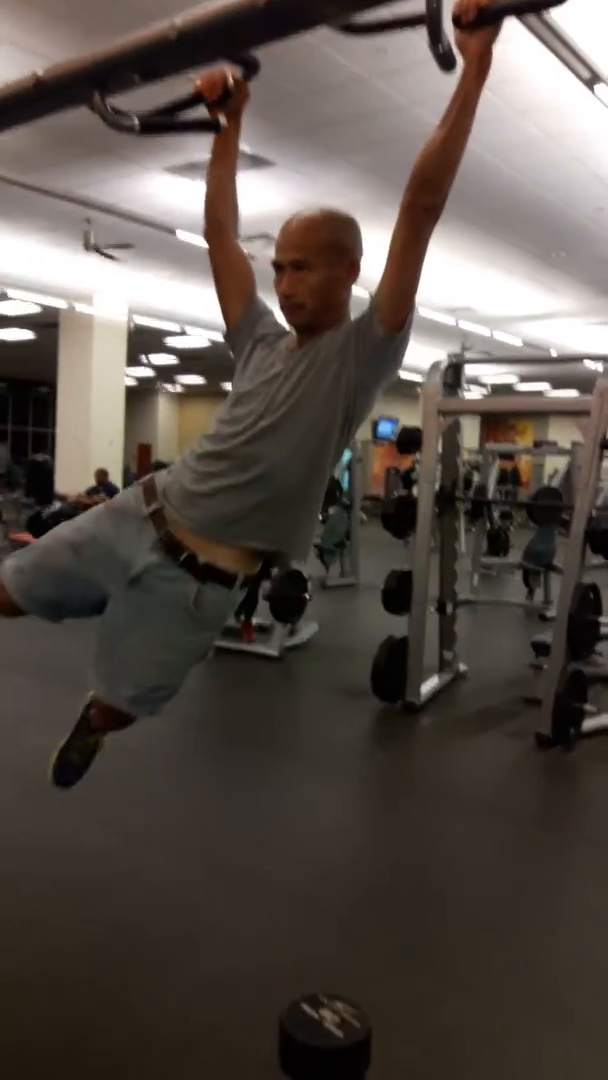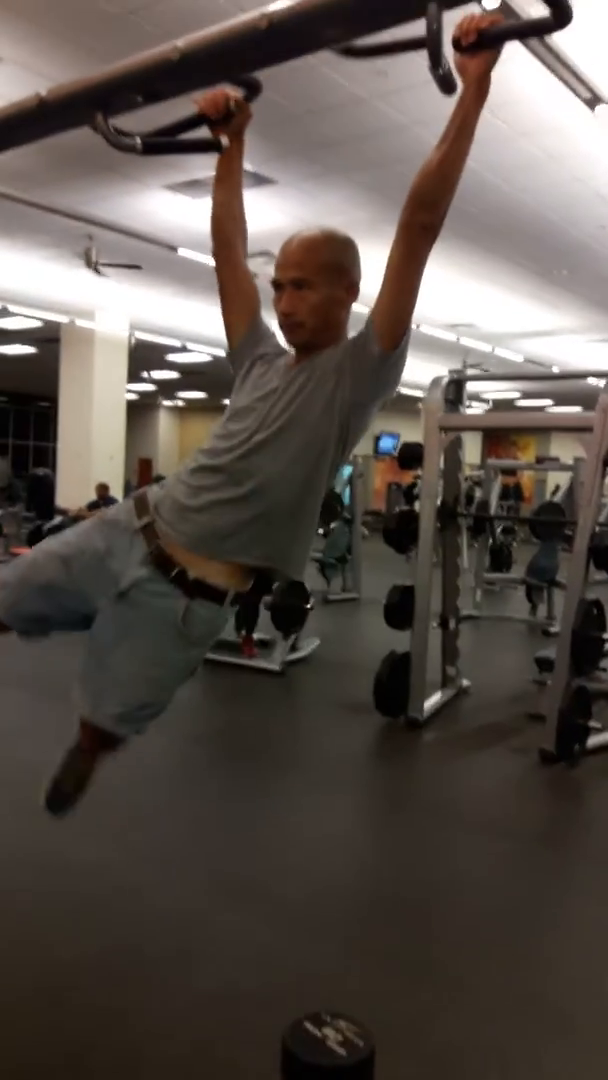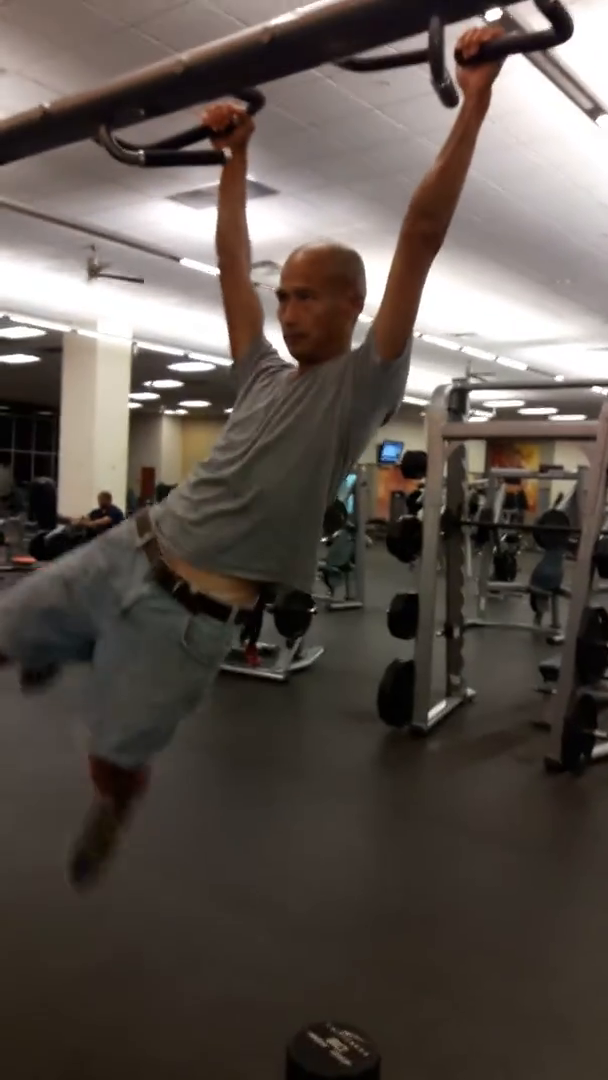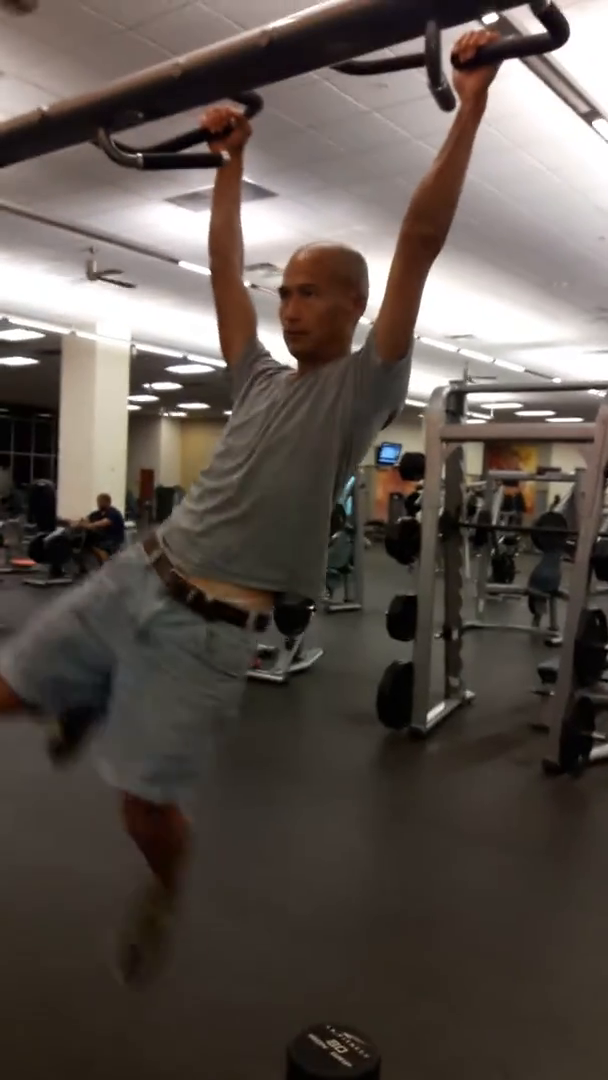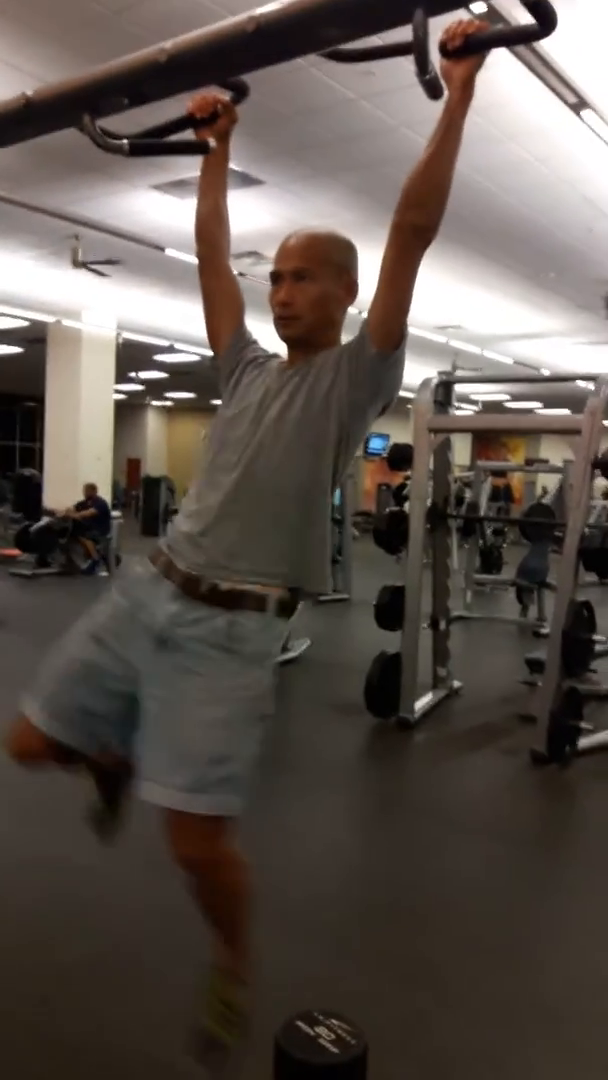
dt=0.1s
person 1, frame 1
left shoulder: (367, 348)
right shoulder: (261, 343)
left elbow: (421, 207)
right elbow: (219, 233)
left wrist: (474, 69)
right wrist: (229, 124)
left hip: (198, 572)
right hip: (139, 517)
left knee: (120, 706)
left ankle: (92, 723)
right ankle: (111, 603)
person 1, frame 2
left shoulder: (361, 367)
right shoulder: (259, 358)
left elbow: (422, 223)
right elbow: (226, 247)
left wrist: (474, 82)
right wrist: (231, 140)
left hip: (187, 588)
right hip: (122, 532)
left knee: (106, 725)
left ankle: (85, 750)
right ankle: (84, 608)
person 1, frame 3
left shoulder: (363, 382)
right shoulder: (264, 375)
left elbow: (421, 239)
right elbow: (231, 264)
left wrist: (474, 99)
right wrist: (235, 157)
left hip: (192, 610)
right hip: (130, 554)
left knee: (116, 766)
left ankle: (111, 816)
right ankle: (75, 642)
person 1, frame 4
left shoulder: (368, 383)
right shoulder: (260, 376)
left elbow: (422, 240)
right elbow: (221, 261)
left wrist: (471, 102)
right wrist: (228, 158)
left hip: (209, 627)
right hip: (136, 577)
left knee: (145, 805)
left ankle: (164, 893)
right ankle: (93, 699)
person 1, frame 5
left shoulder: (356, 371)
right shoulder: (251, 364)
left elbow: (411, 231)
right elbow: (211, 261)
left wrist: (458, 93)
right wrist: (216, 154)
left hip: (229, 629)
right hip: (149, 593)
left knee: (198, 835)
left ankle: (234, 966)
right ankle: (116, 760)
